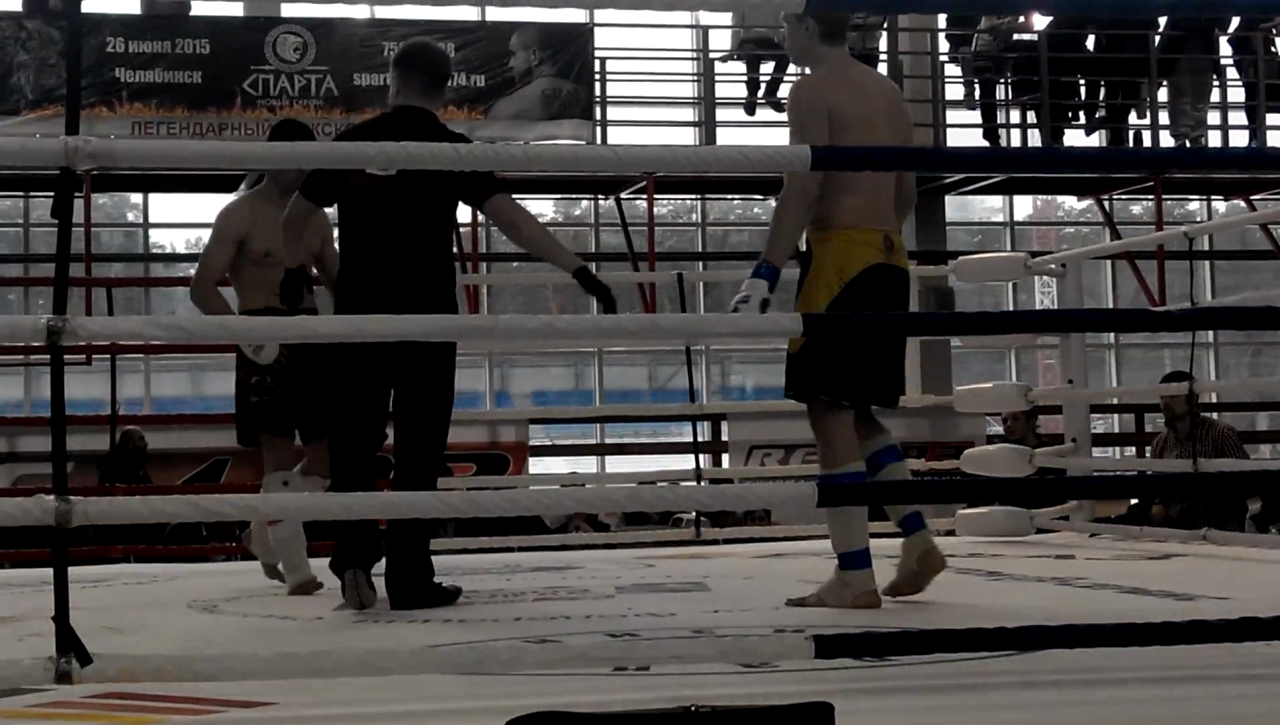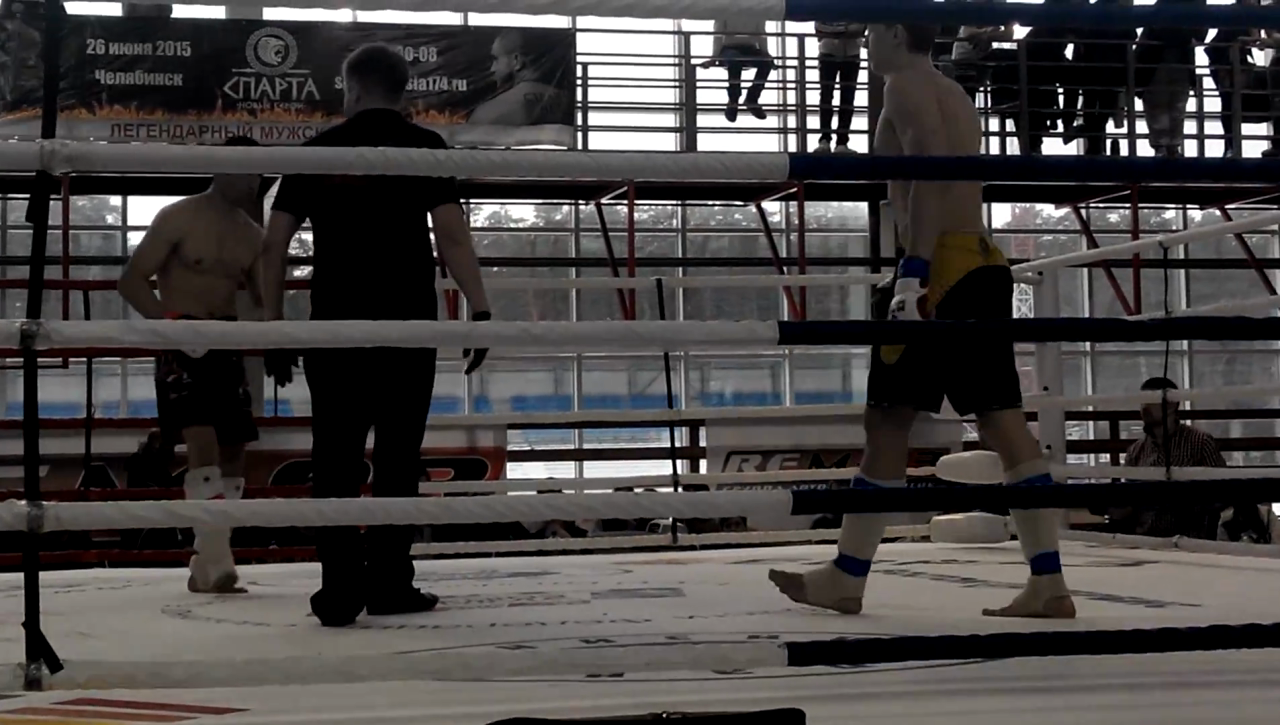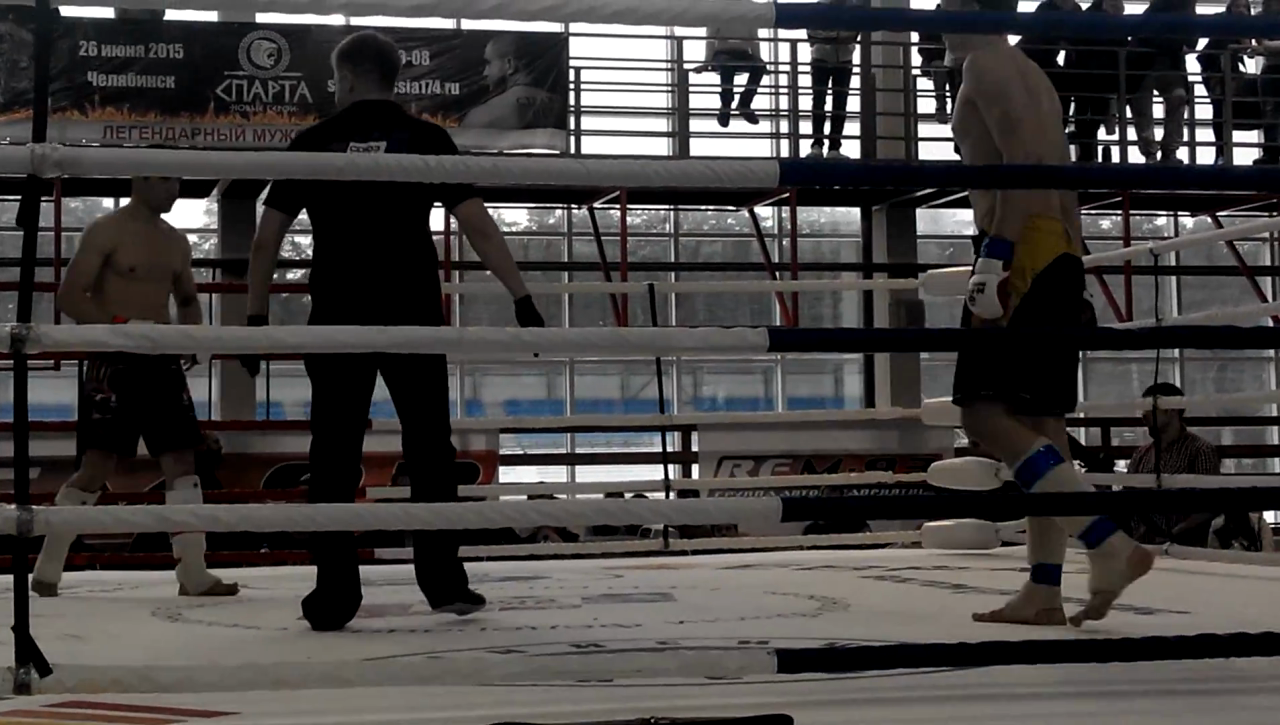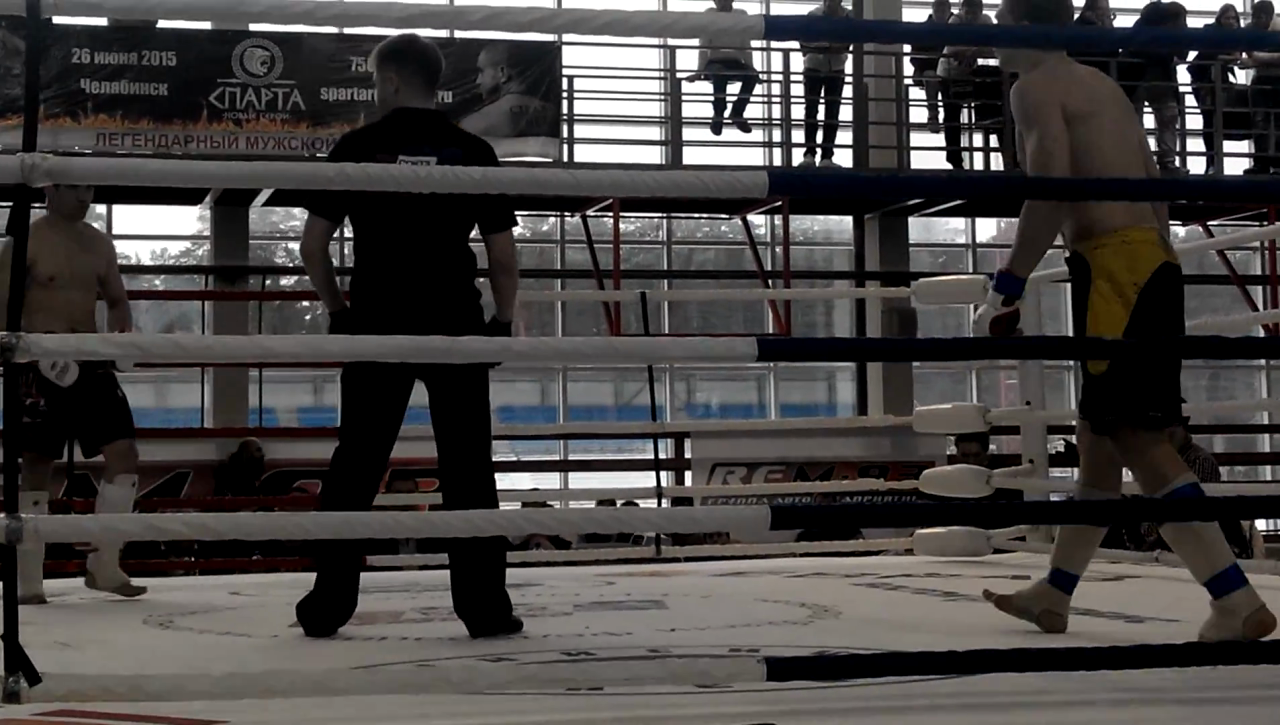
dt=0.3s
person 1, frame 1
left shoulder: (815, 88)
right shoulder: (887, 91)
left elbow: (801, 189)
left wrist: (762, 275)
left hip: (840, 259)
right hip: (889, 263)
left knee: (829, 414)
right knee: (852, 413)
left ankle: (853, 576)
right ankle: (917, 541)
person 1, frame 2
left shoulder: (905, 90)
right shoulder: (957, 97)
left elbow: (933, 181)
left wrist: (912, 275)
left hip: (941, 268)
right hip: (982, 267)
left knee: (888, 421)
right knee: (1000, 420)
left ankle: (845, 577)
right ankle: (1048, 581)
person 1, frame 3
left shoulder: (987, 65)
right shoulder: (1036, 78)
left elbow: (1021, 161)
left wrist: (991, 257)
left hip: (1025, 257)
right hip: (1056, 258)
left knee: (985, 410)
right knee: (1037, 420)
left ankle: (1109, 545)
right ankle: (1042, 591)
person 1, frame 4
left shoulder: (1035, 88)
right shoulder: (1108, 87)
left elbow: (1050, 192)
right elbow: (1154, 189)
left wrist: (1004, 291)
left hip: (1113, 268)
right hip: (1152, 267)
left knee: (1137, 440)
right knee: (1101, 439)
right ankle: (1053, 595)
person 2, frame 1
left shoulder: (352, 140)
right shoulder: (450, 149)
left elbow: (293, 220)
right elbow: (508, 216)
left wrist: (295, 269)
right wrist: (578, 271)
left hip: (356, 319)
right hip: (424, 320)
left knee: (356, 443)
right knee: (419, 452)
left ankle: (355, 550)
right ankle: (411, 579)
person 2, frame 2
left shoulder: (318, 149)
right shoulder: (423, 145)
left elbow: (273, 245)
right elbow: (452, 233)
left wrist: (274, 328)
right wrist: (480, 311)
left hip: (334, 322)
right hip: (406, 321)
left knee: (337, 459)
right knee: (399, 457)
left ankle: (342, 588)
right ankle: (388, 583)
person 2, frame 3
left shoulder: (312, 142)
right shoulder: (425, 139)
left elbow: (266, 238)
right elbow: (477, 223)
left wrist: (257, 316)
right wrist: (521, 298)
left hip: (338, 319)
right hip: (414, 316)
left knee: (334, 460)
right knee: (430, 449)
left ankle: (333, 596)
right ankle: (442, 578)
person 2, frame 4
left shoulder: (354, 148)
right shoulder: (472, 152)
left elbow: (312, 246)
right elbow: (503, 257)
left wrist: (339, 307)
right wrist: (503, 321)
left hip: (377, 329)
right hip: (455, 329)
left knee: (355, 466)
right knee: (468, 472)
left ankle: (328, 602)
right ankle: (484, 606)
person 3, frame 1
left shoulder: (316, 219)
right shoulder: (238, 214)
left elbow: (334, 278)
right elbow: (202, 287)
left hip: (308, 335)
right hip: (262, 343)
left knee: (325, 449)
right knee: (278, 449)
left ankle: (262, 535)
right ankle: (297, 568)
person 3, frame 2
left shoulder: (252, 235)
right shoulder: (177, 218)
left elbow: (261, 298)
right elbow: (130, 281)
right wrist: (171, 321)
left hip: (225, 346)
right hip: (181, 346)
left knee: (231, 455)
right knee: (204, 446)
left ankle: (208, 566)
right ankle: (211, 563)
person 3, frame 3
left shoulder: (177, 241)
right shoulder: (106, 231)
left elbow: (188, 300)
right elbow: (69, 296)
right wrist: (120, 326)
left hip: (161, 359)
right hip: (115, 358)
left knee: (183, 461)
right knee: (96, 467)
left ankle: (193, 573)
right ankle: (48, 567)
person 3, frame 4
left shoulder: (100, 245)
left elbow: (118, 304)
left hip: (90, 360)
right hip: (42, 366)
left knee: (123, 455)
right knee: (36, 468)
left ankle: (105, 564)
